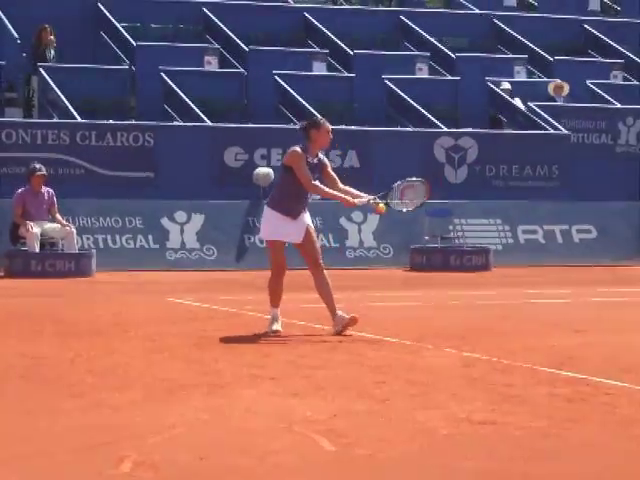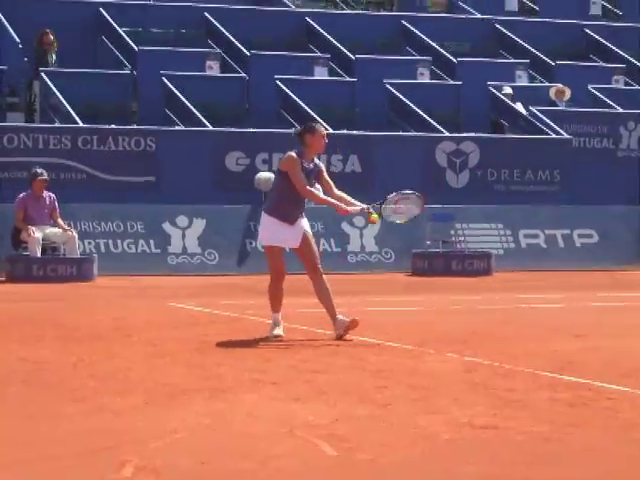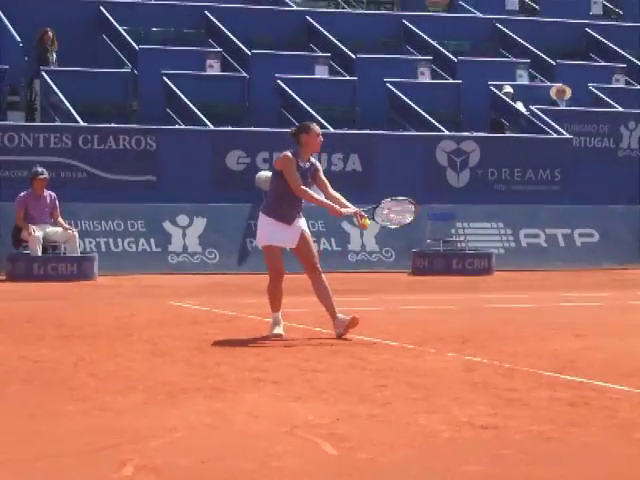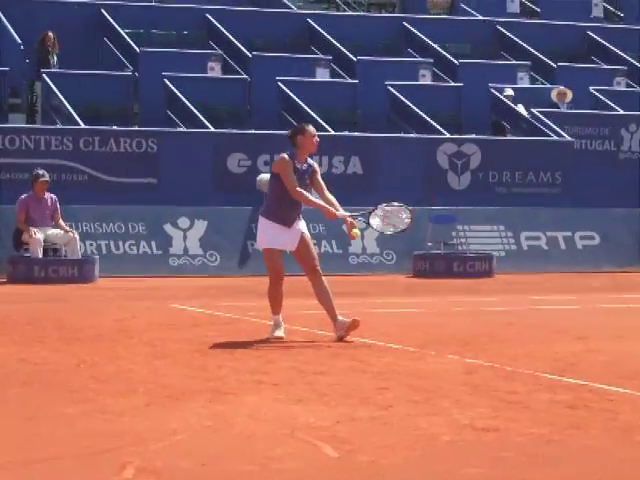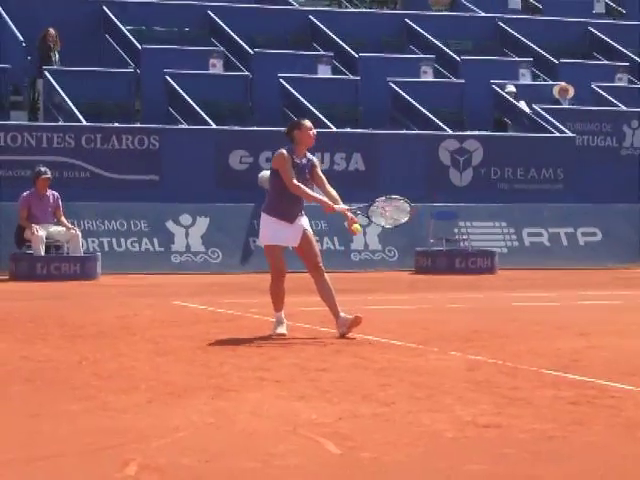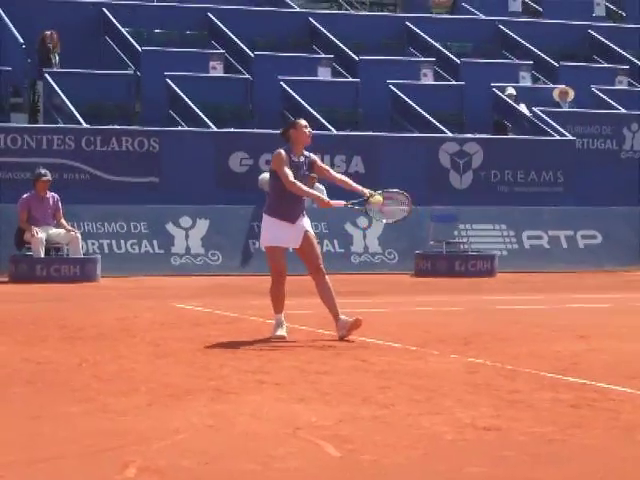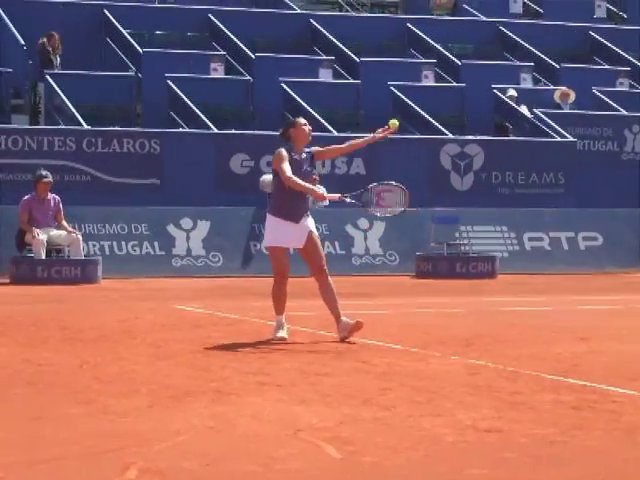
dt=0.1s
person 1, frame 1
left shoulder: (321, 161)
right shoulder: (296, 153)
left elbow: (338, 186)
right elbow: (310, 186)
left wrist: (366, 197)
right wrist: (343, 199)
left hip: (299, 215)
right hip: (276, 215)
left knee: (317, 265)
right knee: (279, 269)
left ankle: (336, 316)
right ankle: (275, 316)
person 1, frame 2
left shoulder: (317, 166)
right shoulder: (291, 159)
left elbow: (333, 191)
right elbow: (305, 190)
left wrist: (359, 206)
right wrist: (336, 205)
left hip: (297, 221)
right hip: (274, 221)
left knee: (316, 270)
right knee: (278, 274)
left ankle: (337, 320)
right ankle: (276, 321)
person 1, frame 3
left shoulder: (314, 166)
right shoulder: (287, 158)
left elbow: (329, 192)
right elbow: (300, 190)
left wrist: (352, 209)
right wrist: (330, 207)
left hip: (295, 221)
right hip: (272, 221)
left knee: (315, 269)
right knee: (277, 274)
left ankle: (336, 319)
right ankle: (276, 321)
person 1, frame 4
left shoulder: (312, 167)
right shoulder: (284, 160)
left elbow: (325, 194)
right elbow: (295, 192)
left wrist: (344, 216)
right wrist: (325, 209)
left hip: (295, 224)
right hip: (271, 224)
left knee: (315, 271)
right knee: (277, 277)
left ankle: (337, 322)
right ankle: (277, 323)
person 1, frame 5
left shoulder: (311, 162)
right shoulder: (283, 156)
left elbow: (326, 188)
right elbow: (294, 186)
left wrist: (345, 211)
right wrist: (323, 203)
left hip: (297, 220)
right hip: (274, 221)
left knee: (318, 268)
right knee: (278, 274)
left ankle: (339, 318)
right ankle: (279, 320)
person 1, frame 6
left shoulder: (309, 159)
right shoulder: (281, 155)
left elbow: (335, 176)
right elbow: (290, 182)
left wrist: (362, 191)
right wrist: (316, 197)
left hip: (299, 220)
right hip: (275, 222)
left knee: (319, 270)
right knee: (279, 275)
left ankle: (339, 320)
right ankle: (279, 322)
person 1, frame 7
left shoulder: (311, 154)
right shoulder: (282, 154)
left elbow: (342, 148)
right elbow: (288, 179)
left wrist: (374, 137)
right wrist: (313, 191)
left hip: (303, 221)
right hip: (279, 221)
left knee: (322, 272)
right knee: (281, 276)
left ankle: (341, 322)
right ankle: (280, 324)
